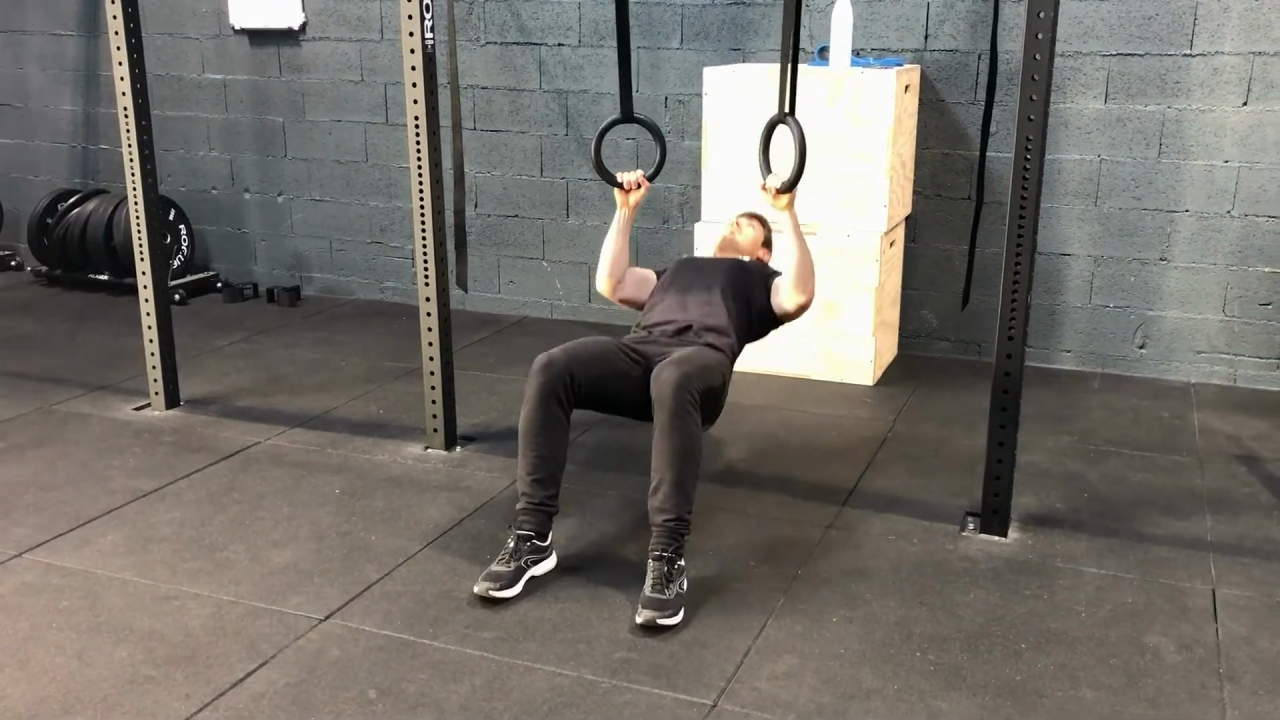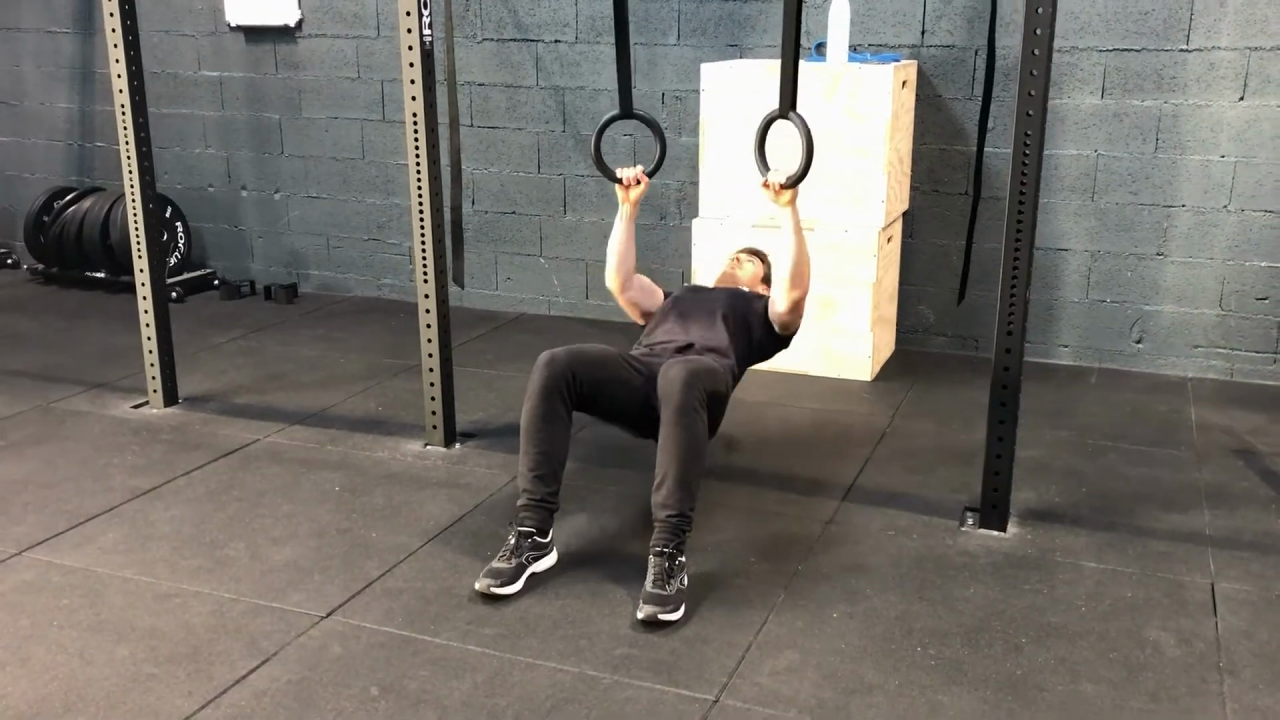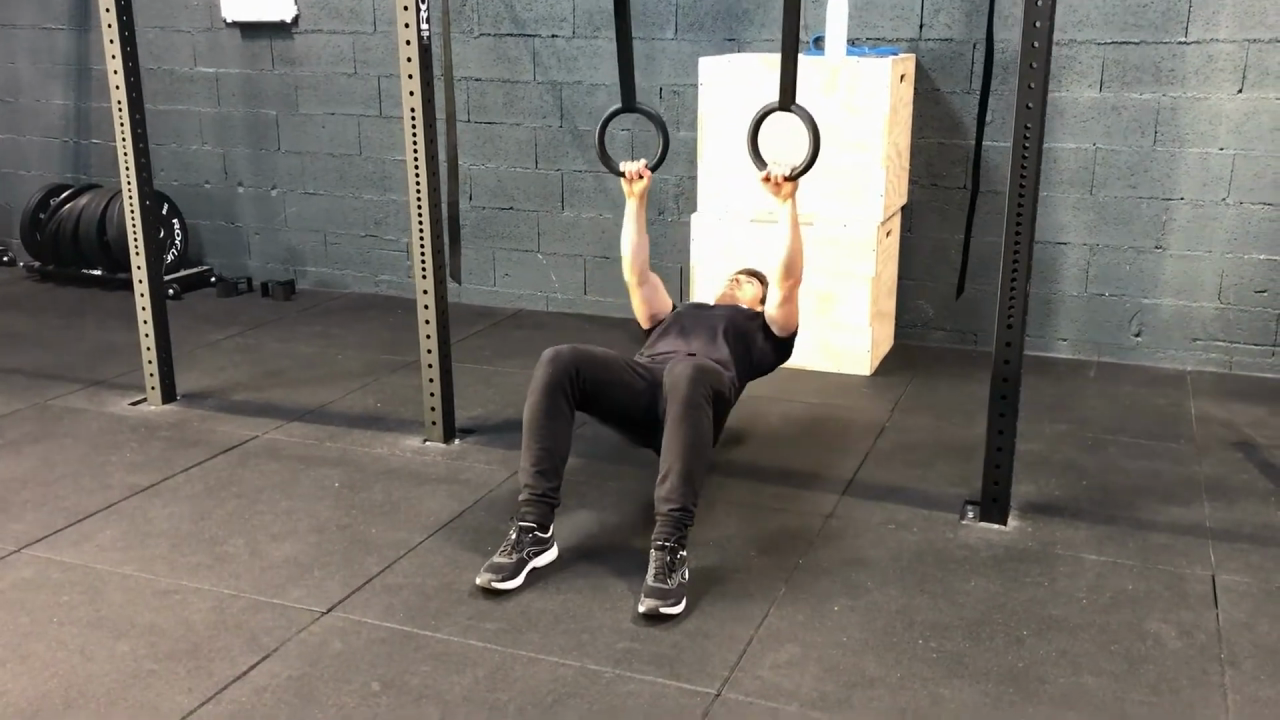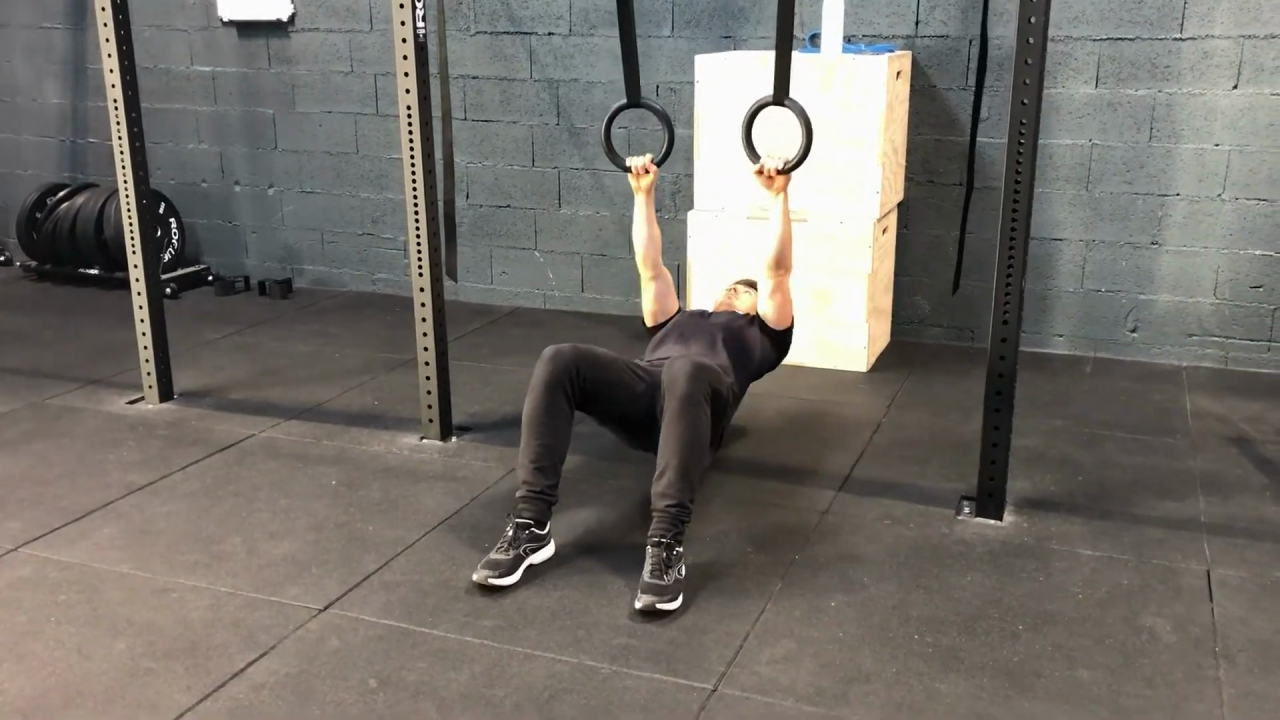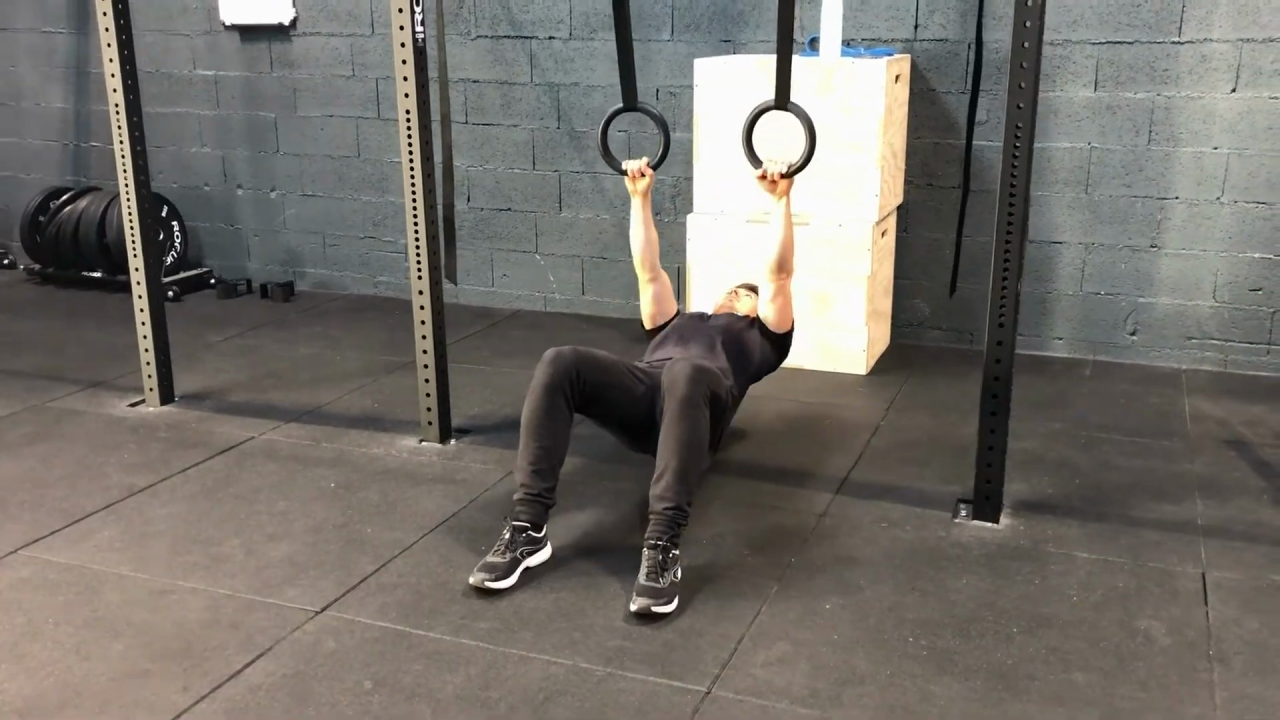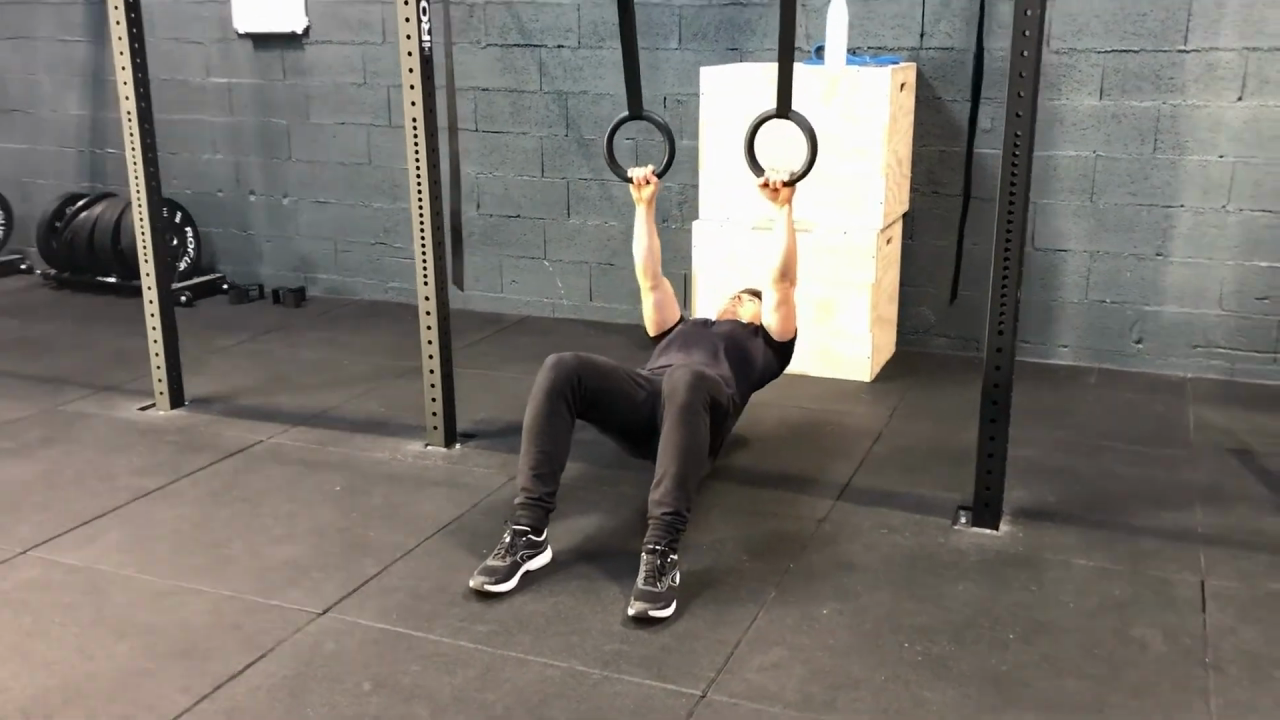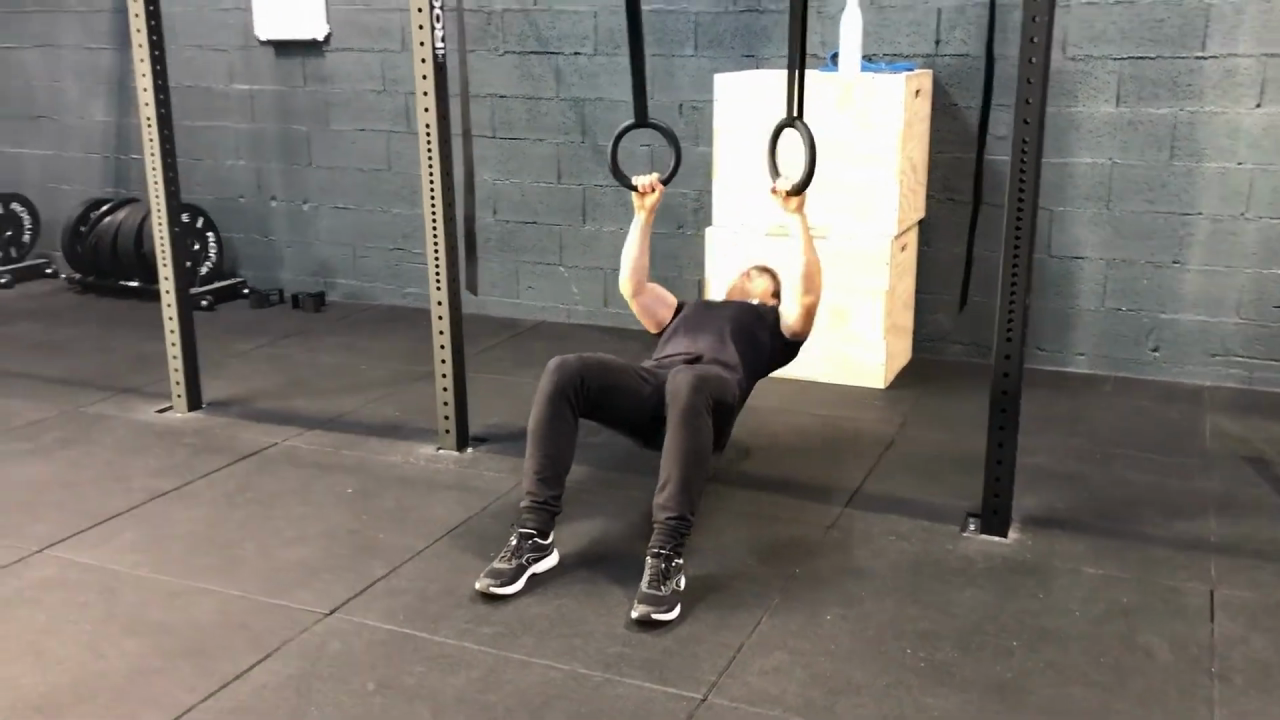
dt=0.2s
person 1, frame 1
left shoulder: (761, 279)
right shoulder: (678, 267)
left elbow: (798, 297)
right elbow: (609, 284)
left wrist: (786, 214)
right wrist: (626, 210)
left hip: (702, 355)
right hip: (640, 349)
left knee: (673, 384)
right knee: (549, 371)
left ankle: (667, 557)
right ankle: (532, 536)
person 1, frame 2
left shoulder: (762, 314)
right shoulder: (677, 298)
left elbow: (794, 292)
right elbow: (618, 280)
left wrist: (788, 209)
right wrist: (628, 206)
left hip: (701, 374)
right hip: (641, 371)
left knee: (679, 381)
right knee: (553, 368)
left ankle: (668, 554)
right ankle: (533, 532)
person 1, frame 3
left shoulder: (763, 332)
right shoulder: (677, 314)
left elbow: (788, 281)
right elbow: (635, 273)
left wrist: (786, 203)
right wrist: (635, 199)
left hip: (701, 385)
right hip: (642, 382)
left knee: (686, 376)
right knee: (556, 364)
left ankle: (669, 548)
right ankle: (534, 528)
person 1, frame 4
left shoulder: (761, 335)
right shoulder: (678, 320)
left elbow: (776, 272)
right elbow: (650, 268)
left wrist: (778, 195)
right wrist: (644, 193)
left hip: (700, 392)
right hip: (641, 390)
left knee: (685, 373)
right knee: (558, 362)
left ankle: (665, 544)
right ankle: (531, 524)
person 1, frame 5
left shoulder: (762, 337)
right shoulder: (679, 322)
left elbow: (777, 276)
right elbow: (648, 271)
left wrist: (781, 199)
right wrist: (640, 196)
left hip: (700, 395)
right hip: (640, 391)
left knee: (685, 375)
right knee: (558, 364)
left ankle: (662, 546)
right ankle: (527, 527)
person 1, frame 6
left shoulder: (765, 344)
right shoulder: (682, 329)
left elbow: (782, 285)
right elbow: (651, 279)
left wrist: (783, 208)
right wrist: (645, 203)
left hip: (702, 402)
right hip: (643, 397)
left knee: (685, 382)
right knee: (560, 370)
left ankle: (661, 552)
right ankle: (528, 531)
person 1, frame 7
left shoulder: (771, 329)
right shoulder: (693, 312)
left elbow: (805, 297)
right elbow: (632, 285)
left wrist: (796, 215)
right wrist: (645, 213)
left hip: (710, 393)
right hip: (650, 385)
left knee: (688, 386)
right knee: (563, 373)
left ankle: (665, 556)
right ankle: (534, 534)
